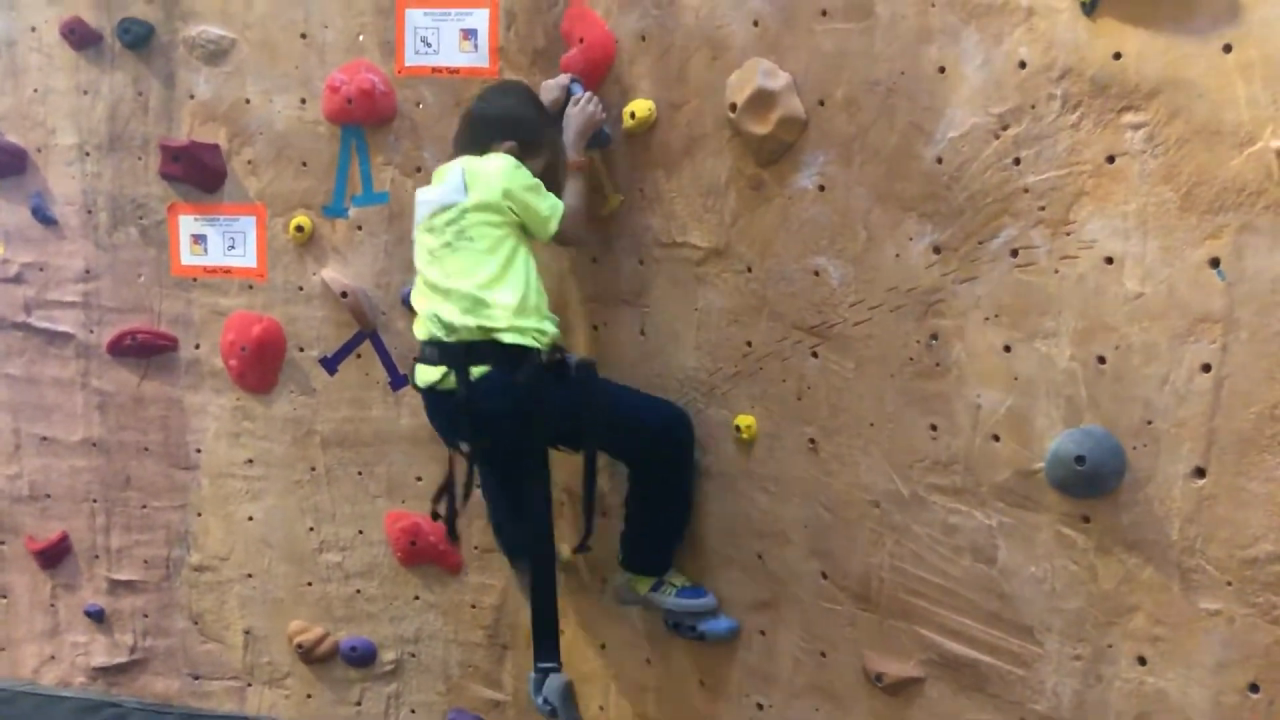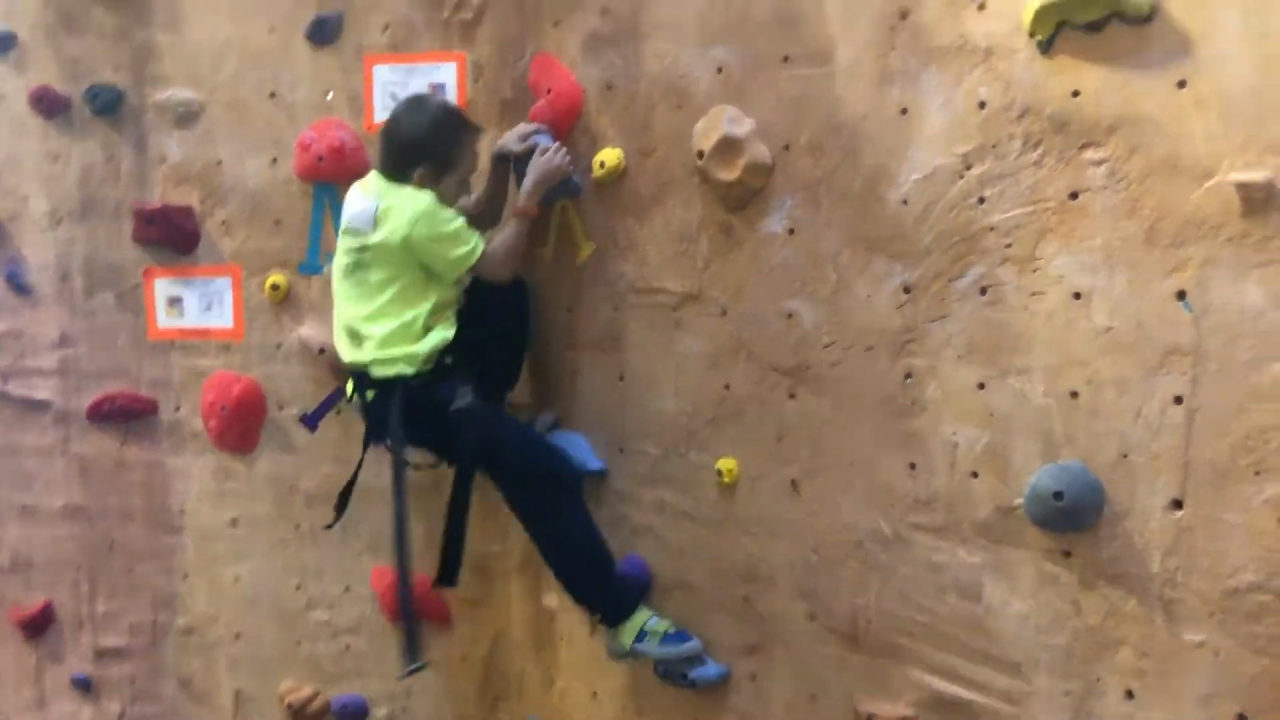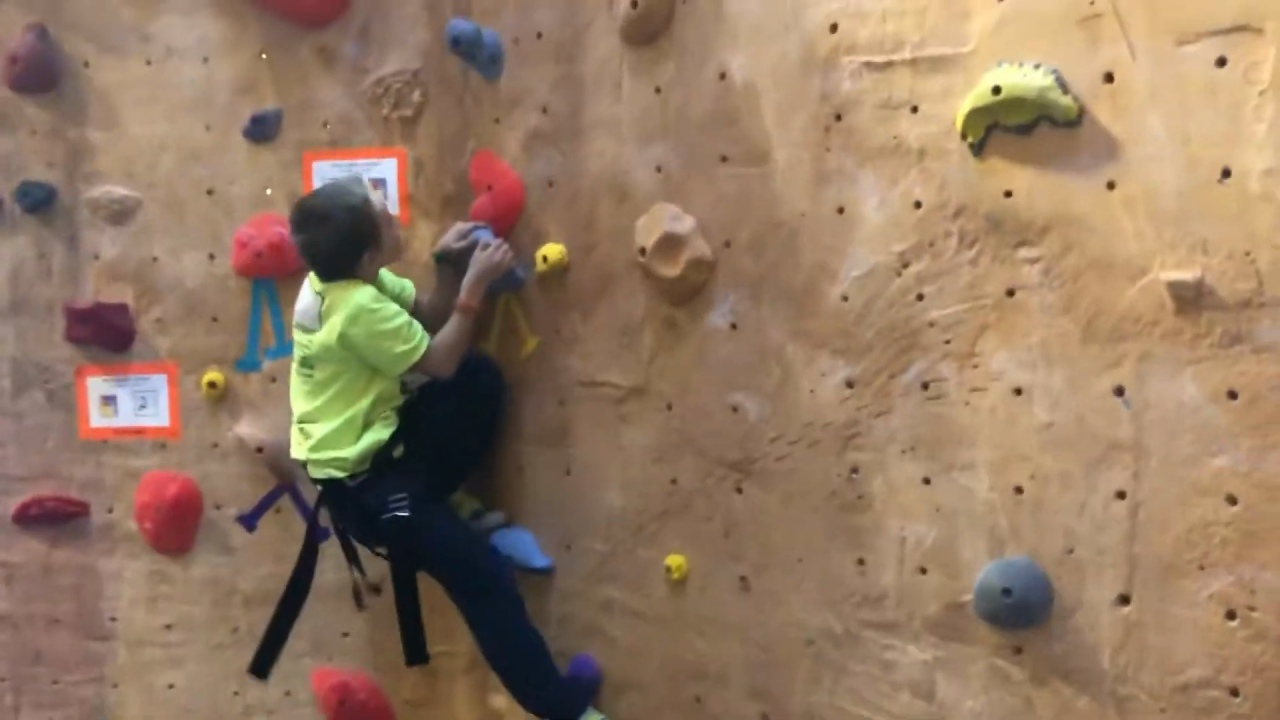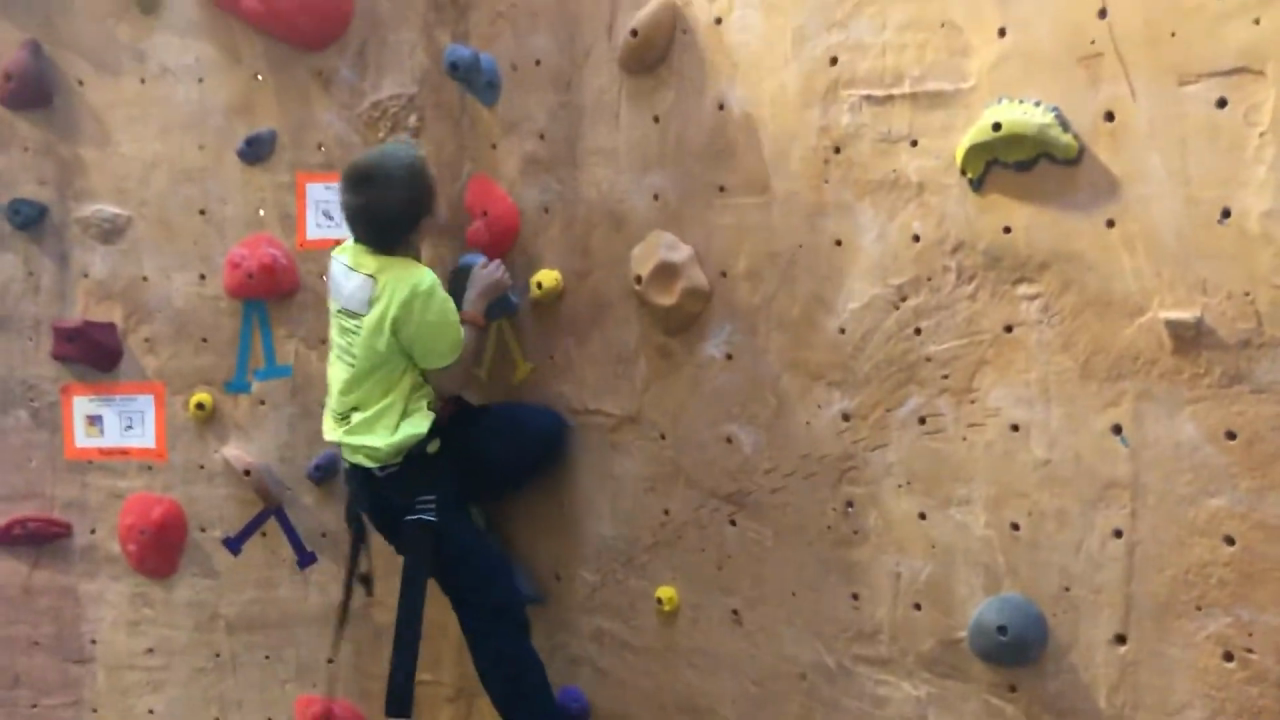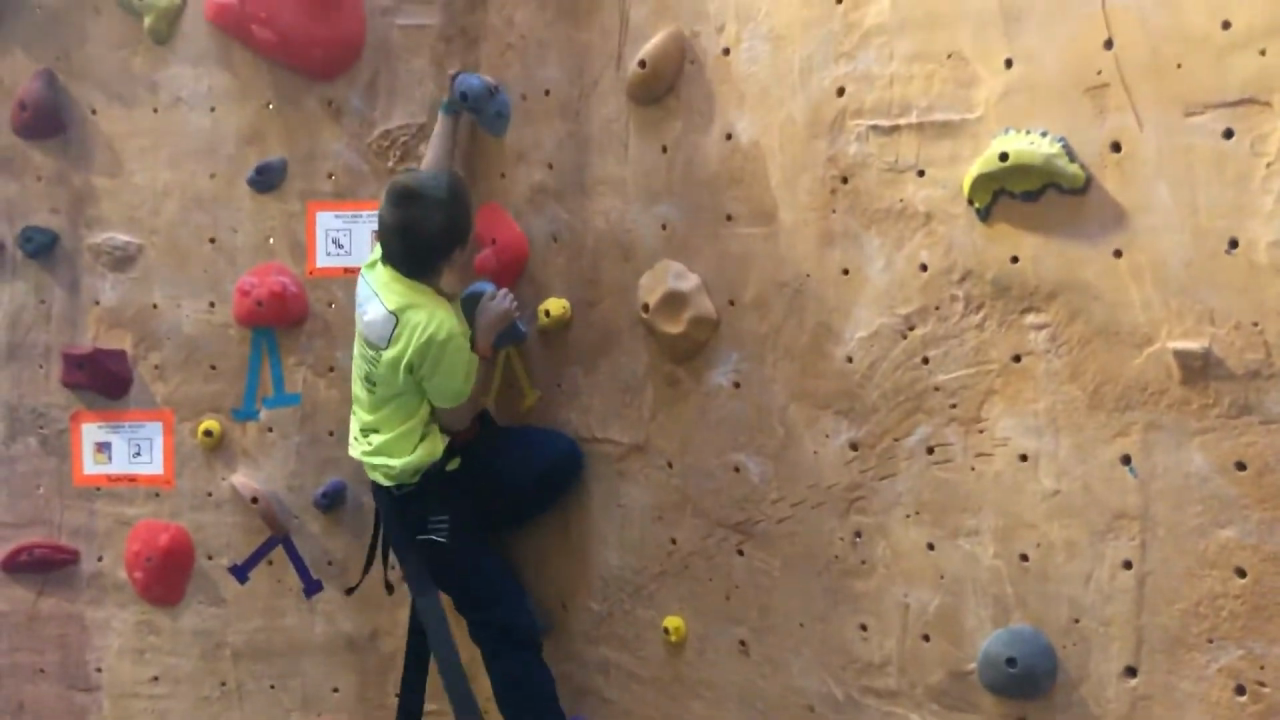
dt=0.4s
person 1, frame 1
left shoulder: (438, 185)
right shoulder: (500, 173)
right elbow: (572, 228)
left wrist: (541, 111)
right wrist: (575, 144)
left hip: (442, 387)
right hip: (505, 378)
left knee: (514, 482)
right knee: (664, 431)
right ankle: (645, 572)
person 1, frame 2
left shoulder: (368, 191)
right shoulder: (417, 211)
left elbow: (473, 226)
right elbow: (497, 266)
left wrist: (500, 164)
right wrist: (532, 191)
left hip: (385, 376)
right hip: (409, 394)
left knee: (502, 298)
right knee: (547, 475)
left ankle: (489, 412)
right ankle: (621, 616)
person 1, frame 3
left shoulder: (333, 280)
right shoulder: (361, 307)
left elbow: (426, 315)
right elbow: (439, 361)
left wrist: (450, 266)
right wrist: (474, 285)
left hip: (380, 439)
right hip: (362, 479)
left knee: (481, 378)
right knee: (484, 578)
left ankle: (439, 498)
person 1, frame 4
left shoulder: (349, 255)
right shoulder: (418, 288)
right elbow: (451, 381)
right wrist: (475, 303)
left hip: (373, 446)
right hip: (400, 470)
left knee: (543, 430)
right knee: (492, 598)
left ankle: (451, 517)
person 1, frame 5
left shoulder: (379, 268)
right shoulder: (436, 327)
left elbow: (426, 181)
right elbow: (459, 418)
left wrist: (452, 109)
right wrist: (486, 336)
left hip: (405, 463)
right hip: (422, 488)
left knee: (558, 455)
right knee: (508, 626)
left ankle: (466, 544)
